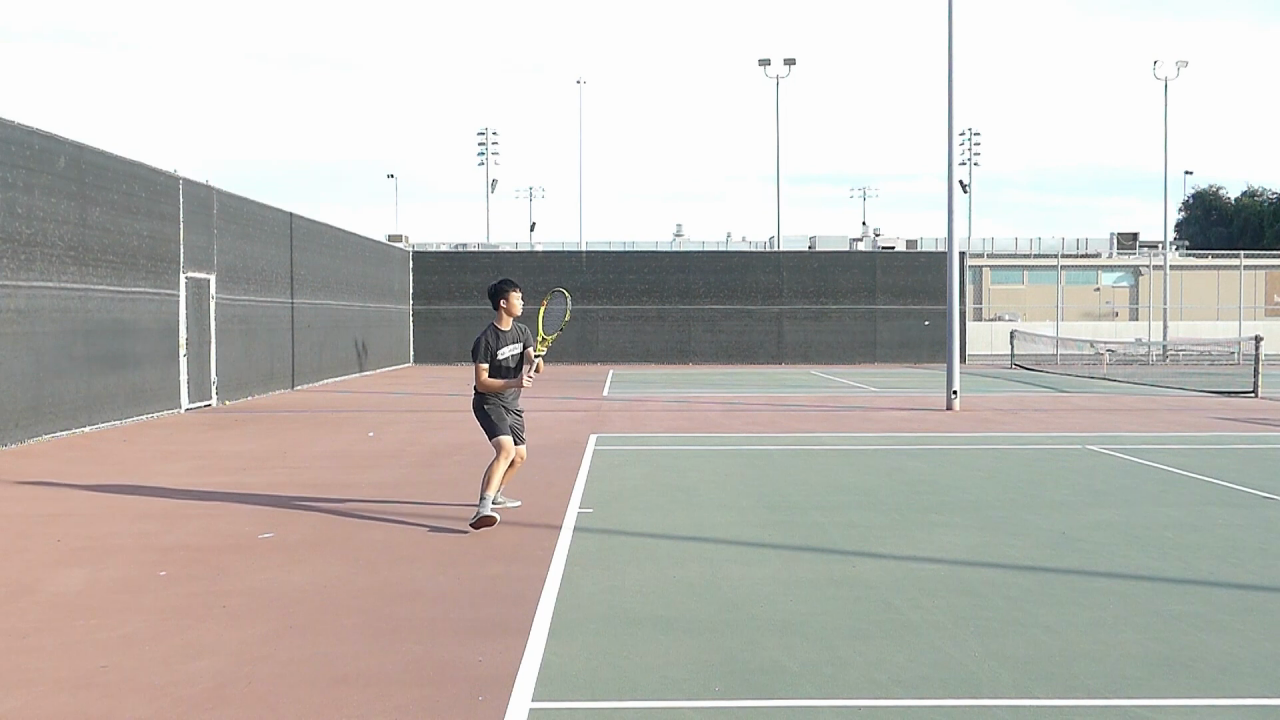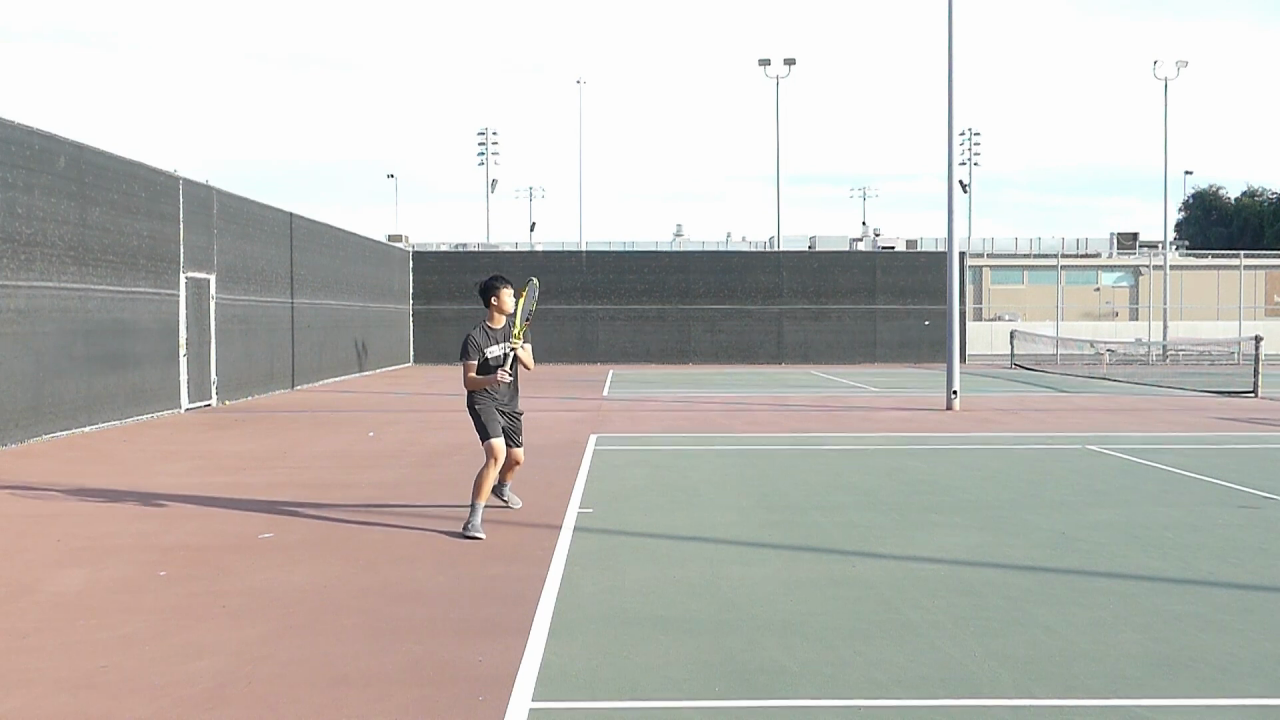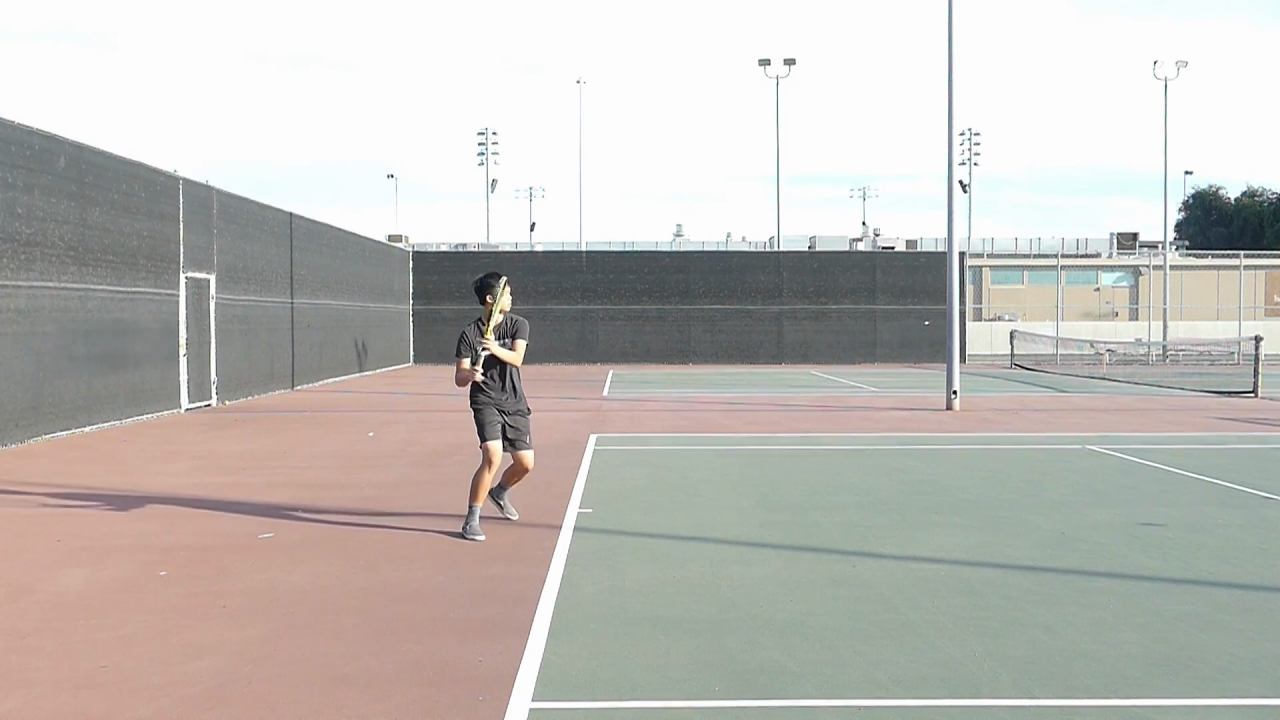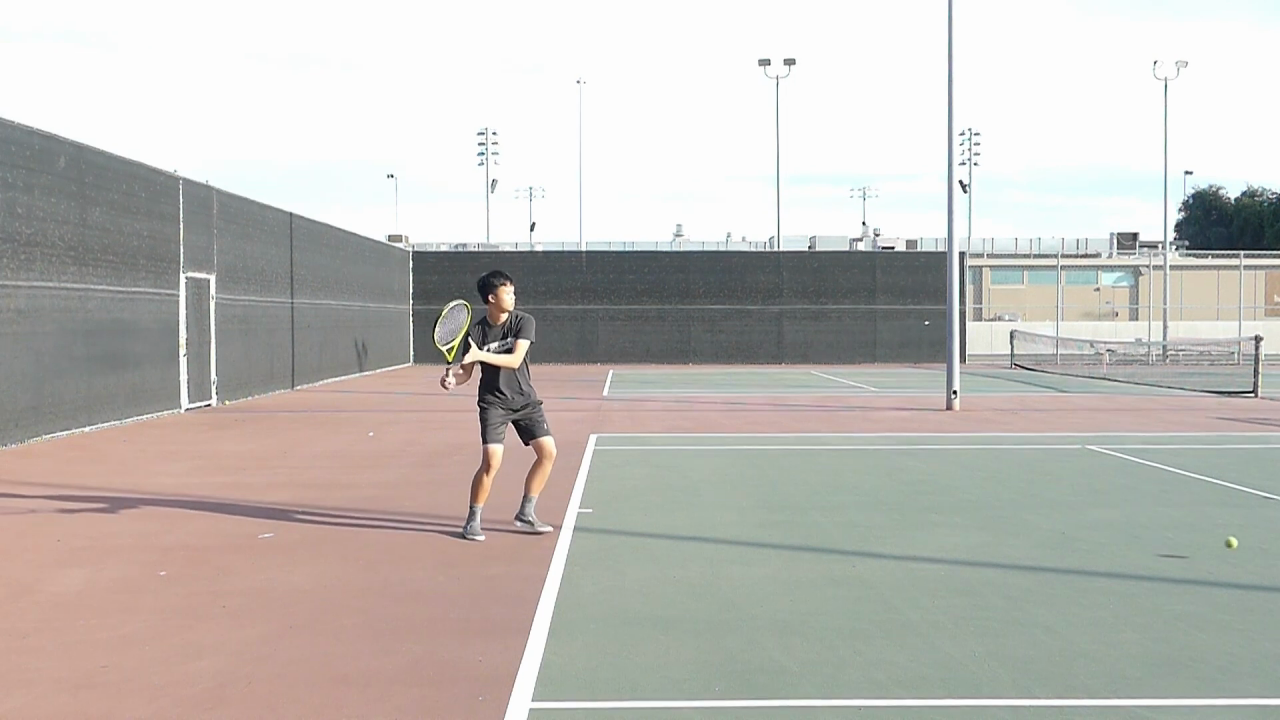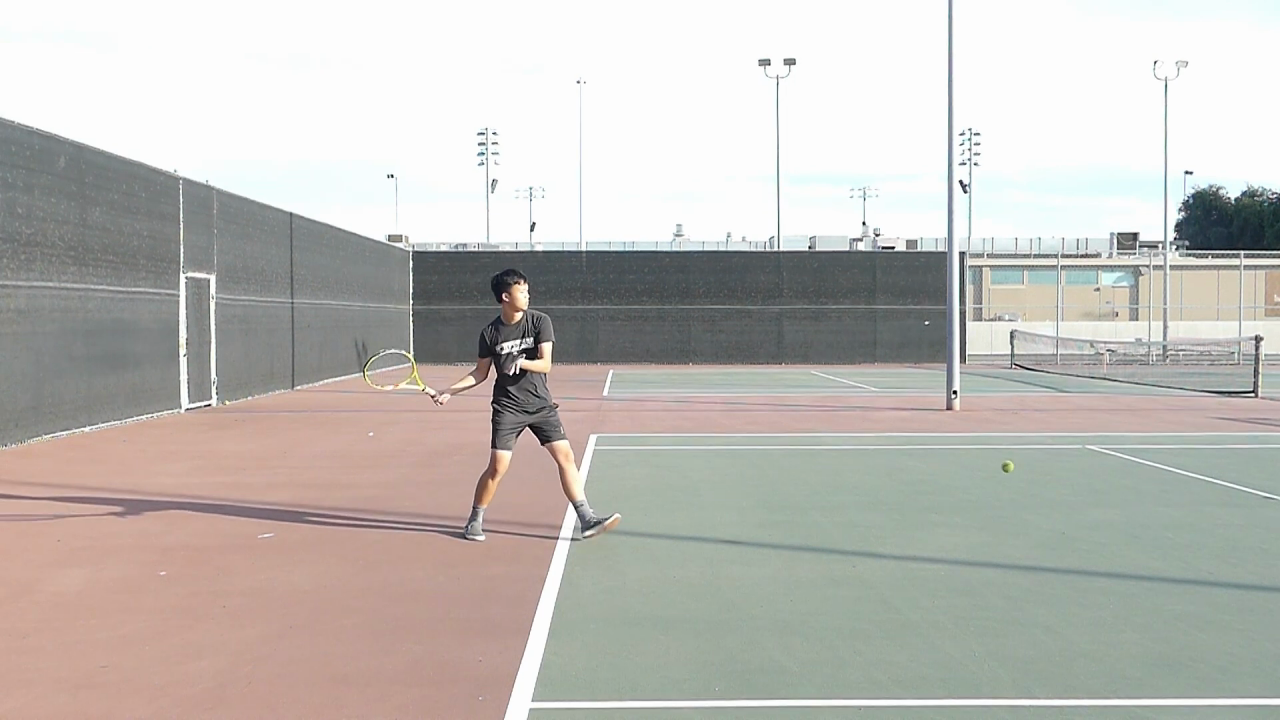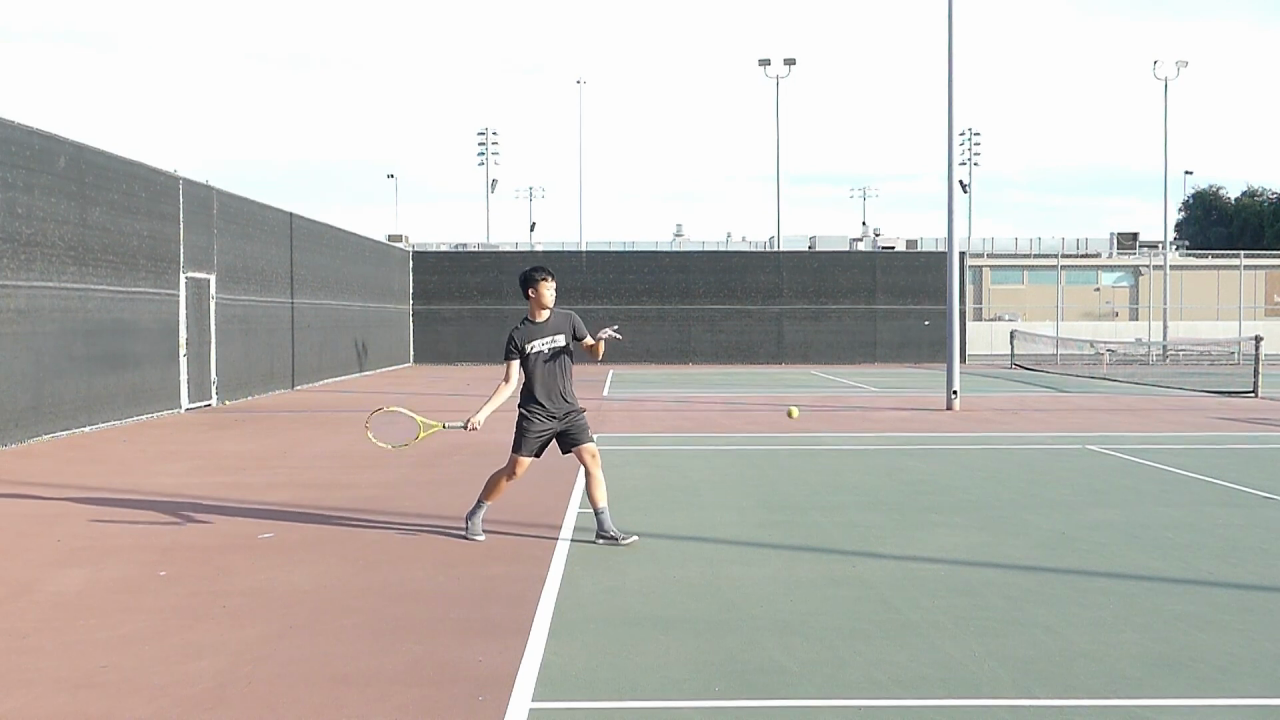
dt=0.3s
person 1, frame 1
left shoulder: (523, 332)
right shoulder: (485, 340)
left elbow: (537, 368)
right elbow: (481, 384)
left wrist: (538, 357)
right wrist: (514, 383)
left hip: (512, 405)
right hip: (489, 404)
left knee: (519, 456)
right knee: (505, 451)
left ankle: (495, 495)
right ankle: (483, 510)
person 1, frame 2
right shoulder: (474, 338)
left elbow: (529, 364)
right elbow: (468, 381)
left wrist: (519, 351)
right wrist: (492, 378)
left hip: (510, 405)
right hip: (483, 404)
left knee: (516, 459)
right knee: (497, 455)
left ankle: (501, 489)
right ankle: (473, 520)
person 1, frame 3
left shoulder: (519, 324)
right shoulder: (469, 334)
left elbow: (517, 359)
right elbow: (459, 377)
left wrist: (494, 348)
right wrist: (468, 376)
left hip: (516, 404)
right hip: (486, 403)
left knee: (526, 464)
right knee: (492, 458)
left ankle: (499, 493)
right ankle: (471, 520)
person 1, frame 4
left shoulder: (524, 321)
right shoulder: (474, 332)
left elbow: (515, 360)
right elbow: (466, 372)
left wrist: (481, 355)
right wrist: (452, 378)
left hip: (525, 399)
right hip: (494, 403)
left knee: (548, 451)
right knee: (491, 461)
left ankle: (526, 513)
right ankle: (473, 520)
person 1, frame 5
left shoulder: (540, 321)
right shoulder: (489, 333)
left elbow: (547, 364)
right elbow: (479, 374)
left wrist: (525, 363)
right wrist: (448, 392)
left hip: (541, 403)
right hip: (508, 407)
left knee: (565, 456)
right knee: (497, 466)
left ankle: (587, 520)
right ankle: (475, 520)
person 1, frame 6
left shoulder: (568, 320)
right shoulder: (518, 335)
left elbow: (595, 354)
right elbow: (509, 383)
left wrist: (600, 339)
right wrist: (482, 412)
left hip: (568, 409)
right hip: (535, 412)
left knee: (592, 459)
right knee: (514, 469)
left ankle: (605, 529)
right ankle: (475, 515)
